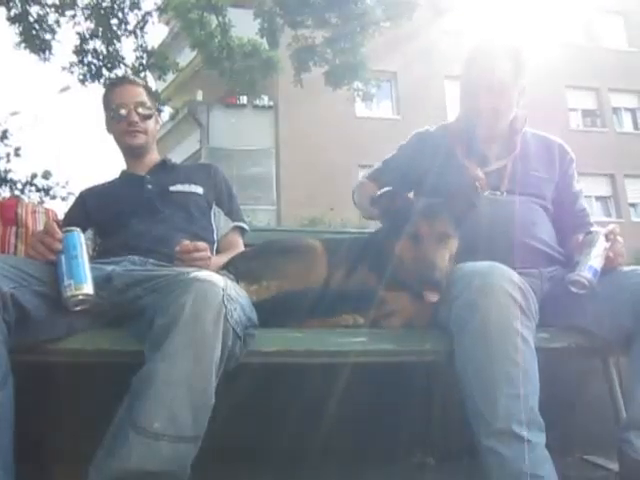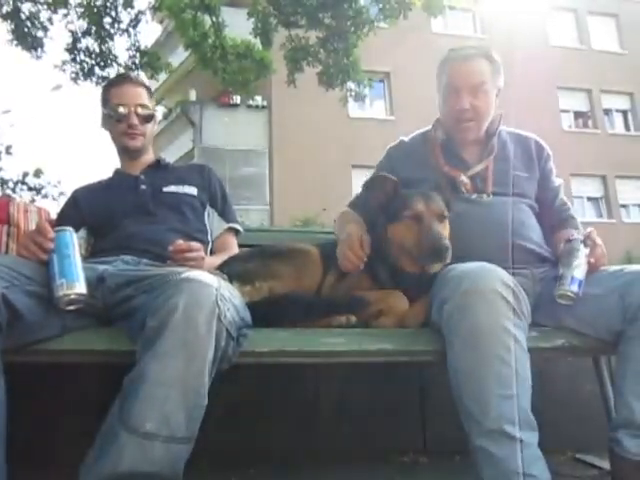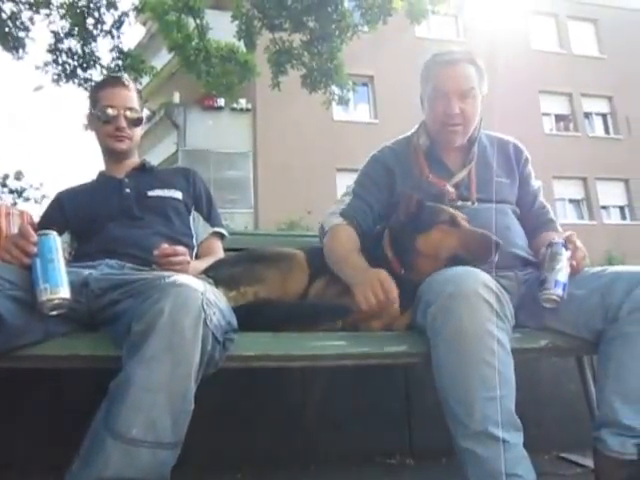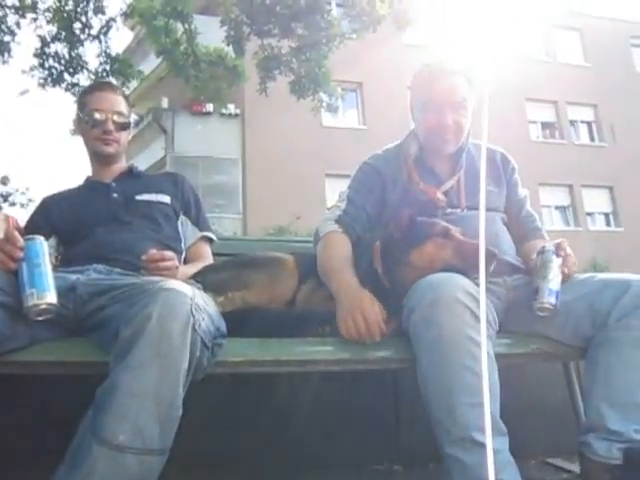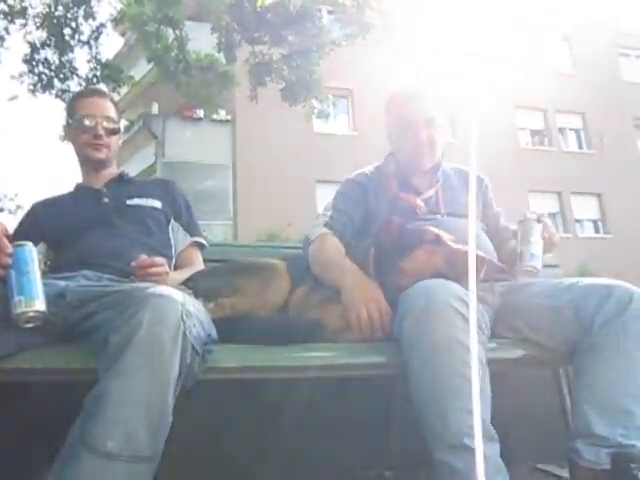
dt=0.5s
person 1, frame 1
left shoulder: (552, 152)
right shoulder: (429, 145)
left elbow: (577, 228)
right elbow: (366, 190)
left hip: (557, 281)
right hip: (474, 279)
right knee: (491, 286)
person 1, frame 2
left shoulder: (530, 149)
right shoulder: (408, 154)
left elbow: (560, 224)
right elbow: (355, 213)
right wrist: (350, 233)
left hip: (547, 280)
right hip: (464, 280)
right knee: (482, 287)
person 1, frame 3
left shoulder: (510, 153)
right shoulder: (392, 160)
left elbow: (540, 225)
right elbow: (338, 225)
right wrist: (360, 273)
left hip: (529, 282)
right hip: (452, 286)
right knee: (467, 290)
person 1, frame 4
left shoulder: (497, 162)
right shoulder: (382, 169)
left elbow: (528, 233)
right elbow: (335, 230)
right wrist: (349, 289)
left hip: (515, 287)
right hip: (438, 291)
right knee: (449, 296)
person 1, frame 5
left shoulder: (469, 180)
right shoulder: (364, 187)
left elbow: (503, 249)
right elbow: (321, 241)
right wrist: (352, 277)
left hip: (498, 290)
right hip: (428, 294)
right knee: (440, 301)
person 2, frame 1
left shoulder: (204, 176)
right shoulder: (95, 196)
left elbow: (237, 252)
right elbow: (60, 247)
left wrist: (213, 262)
right wrist: (42, 245)
left hip: (172, 281)
right hip: (92, 280)
left knee: (205, 293)
person 2, frame 2
left shoulder: (199, 177)
right shoulder: (87, 196)
left elbow: (232, 253)
right elbow: (54, 247)
left wrist: (205, 263)
right wrist: (33, 245)
left hip: (167, 281)
right hip: (87, 277)
left knee: (198, 293)
person 2, frame 3
left shoulder: (183, 181)
right shoulder: (71, 199)
left elbow: (216, 257)
right elbow: (34, 252)
left wrist: (191, 267)
left hip: (149, 285)
right hip: (68, 284)
left knee: (185, 296)
person 2, frame 4
left shoulder: (171, 186)
right shoulder: (57, 204)
left elbow: (205, 262)
left wrist: (179, 273)
left hip: (139, 289)
right hip: (57, 288)
left knee: (173, 302)
person 2, frame 5
left shoulder: (162, 192)
right shoulder: (47, 210)
left elbow: (196, 269)
left wrist: (170, 279)
left hip: (130, 297)
right hip: (48, 295)
left knee: (163, 307)
